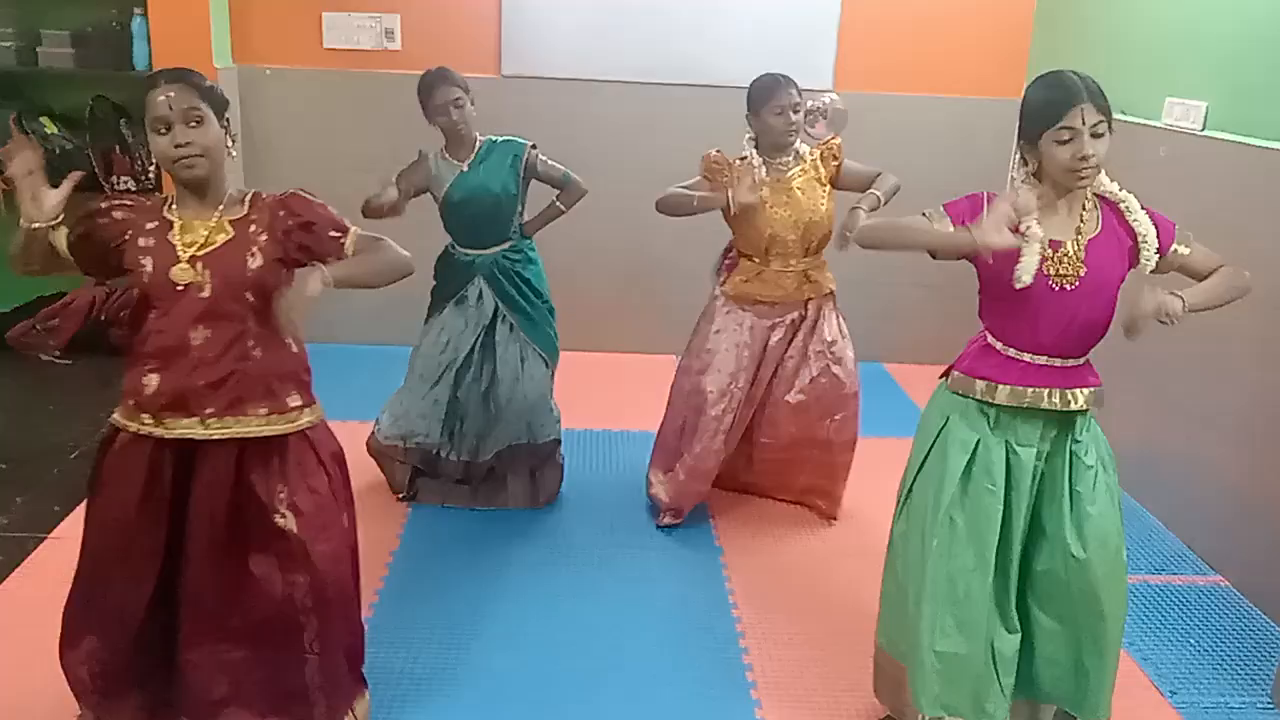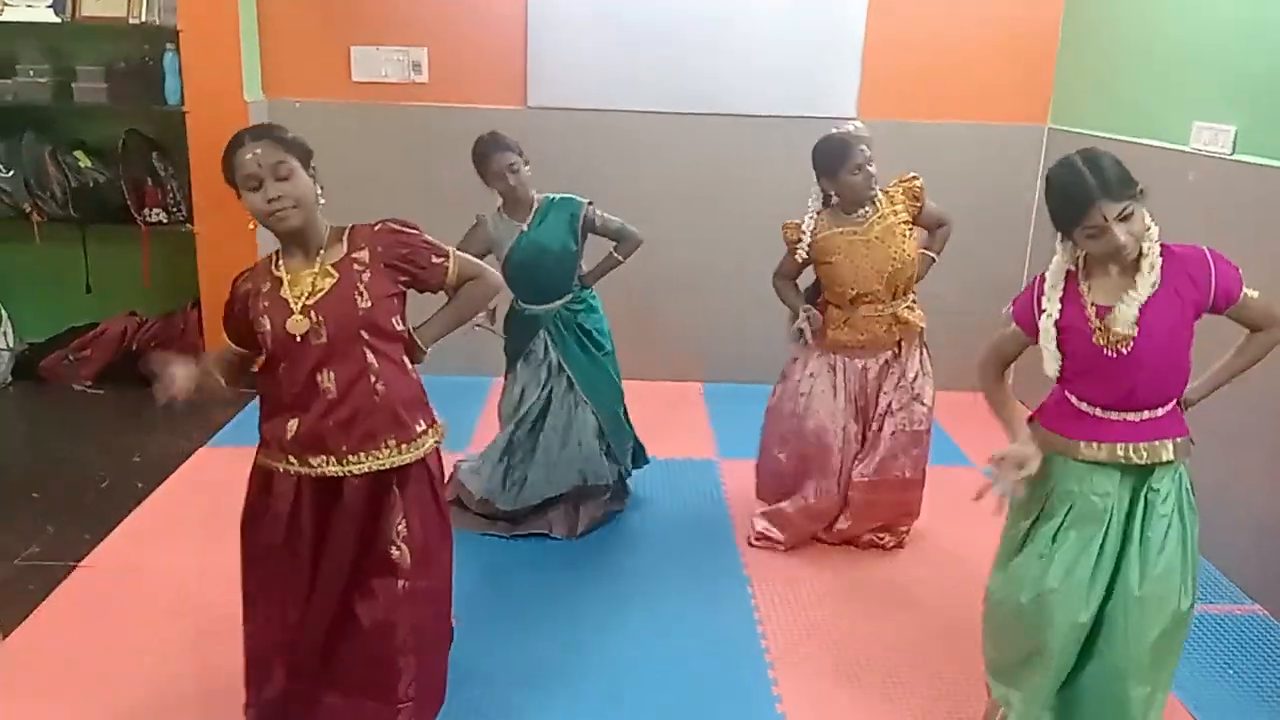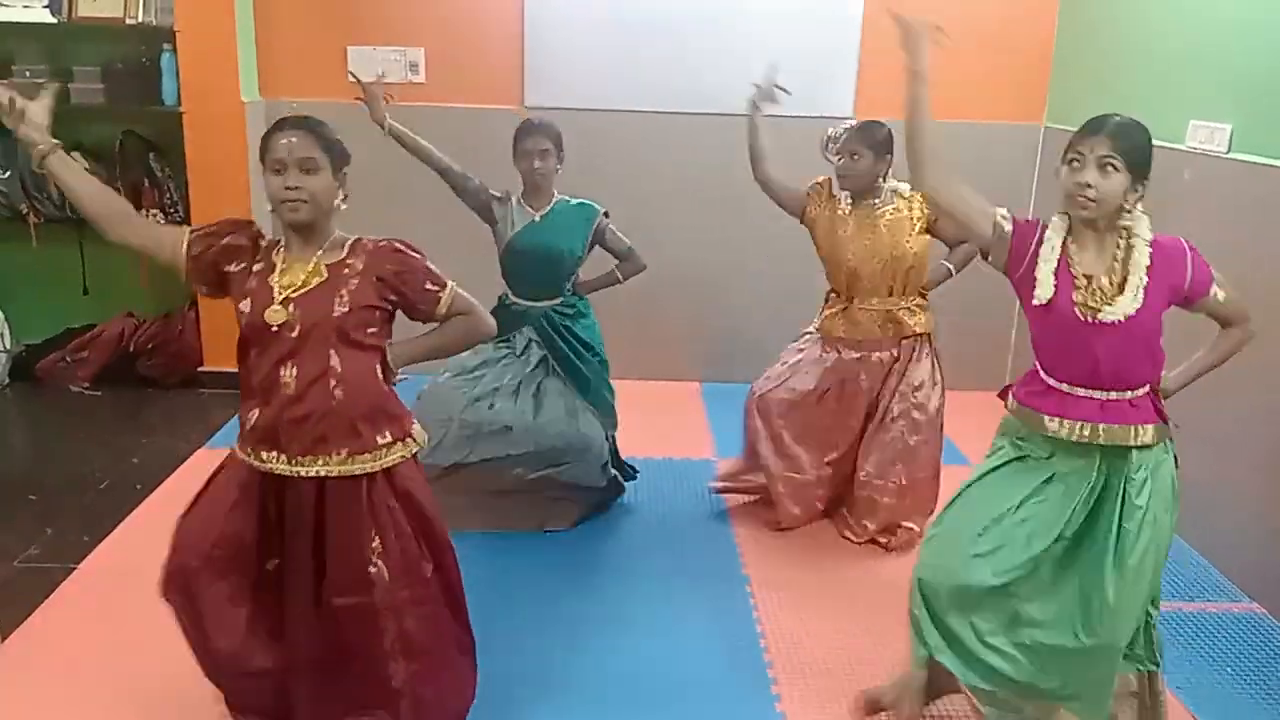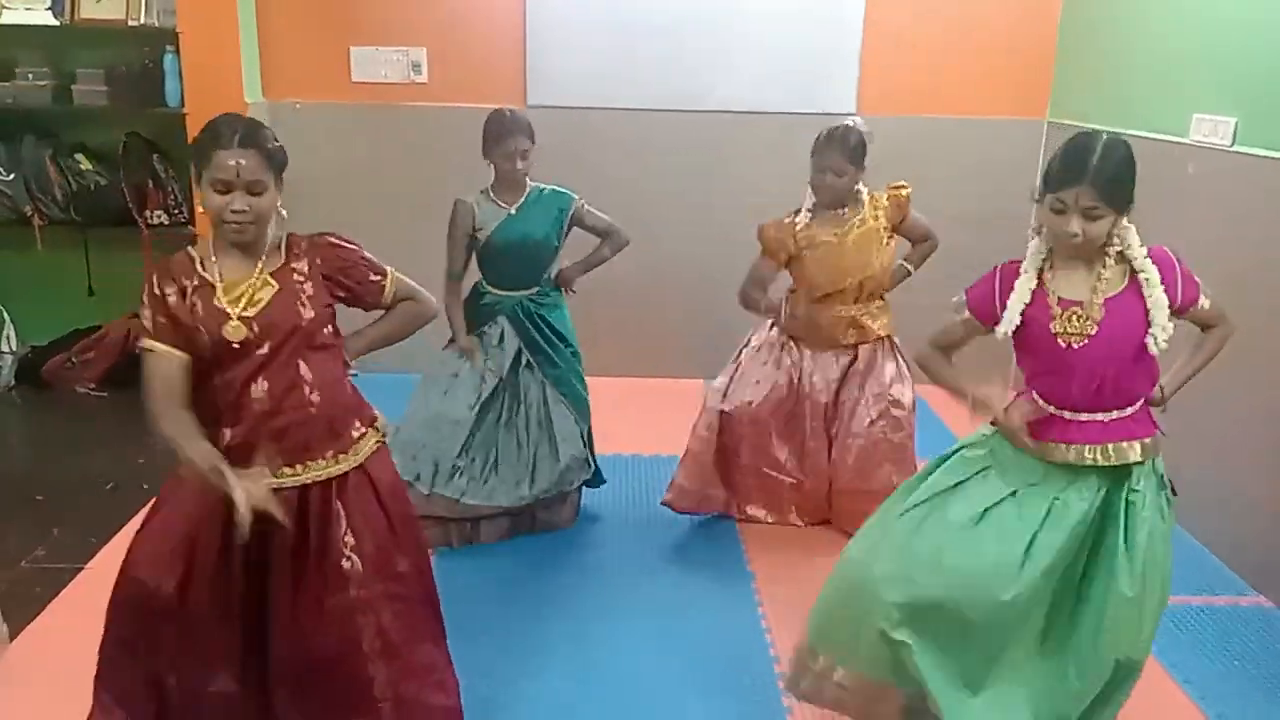
dt=0.5s
person 1, frame 1
left shoulder: (1130, 222)
right shoulder: (991, 216)
left elbow: (1233, 277)
right elbow: (868, 234)
left wrist: (1172, 303)
right wrist: (971, 238)
left hip: (1070, 426)
right hip: (979, 418)
left knee: (1083, 579)
right knee: (955, 578)
person 1, frame 2
left shoulder: (1198, 270)
right shoulder: (1050, 292)
right elbow: (993, 367)
left wrist: (1197, 390)
right wrist: (1020, 440)
left hip: (1154, 478)
right hip: (1064, 469)
left knee: (1137, 632)
right knee: (1047, 613)
person 1, frame 3
left shoulder: (1173, 262)
right shoulder: (1029, 246)
left elbow: (1240, 327)
right elbow: (930, 178)
left wrist: (1174, 384)
right wrist: (917, 66)
left hip: (1132, 463)
right hip: (1038, 445)
left knee: (1108, 611)
right knee: (955, 572)
person 1, frame 4
left shoulder: (1159, 273)
right shoulder: (1011, 283)
left elbow: (1219, 326)
right elbow: (930, 351)
left wrist: (1166, 387)
right wrist: (985, 400)
left hip: (1124, 485)
right hip: (1027, 463)
left knee: (1103, 639)
right knee: (904, 564)
person 2, frame 1
left shoulder: (283, 213)
right shoulder: (129, 224)
left elbow: (394, 259)
left wrist: (320, 277)
left hip: (271, 438)
right hip: (158, 446)
left knee: (301, 587)
right knee: (134, 596)
person 2, frame 2
left shoulder: (383, 245)
right shoulder: (251, 290)
left elbow: (486, 280)
right elbow: (240, 362)
left wrist: (417, 340)
right wrist: (195, 376)
left hip: (393, 471)
right hip: (296, 482)
left knee: (391, 624)
right knee: (292, 626)
person 2, frame 3
left shoulder: (381, 262)
right shoulder: (240, 253)
left elbow: (478, 324)
right elbow: (129, 230)
left wrist: (392, 354)
left hip: (364, 476)
right hip: (268, 476)
left knee: (381, 627)
person 2, frame 4
left shoulder: (322, 257)
right shoulder: (173, 285)
left elbow: (420, 304)
right elbow: (167, 410)
left wrist: (342, 351)
right wrist: (228, 480)
left hip: (339, 478)
right hip: (225, 486)
left knee: (361, 629)
person 3, frame 1
left shoulder: (821, 161)
right shoulder: (732, 172)
left elbow: (886, 182)
right elbow: (664, 202)
left wrist: (868, 206)
right wrist: (716, 198)
left hip: (811, 307)
right hip: (745, 308)
left knee: (826, 396)
right knee: (715, 397)
left ankle: (806, 486)
right ankle: (679, 486)
person 3, frame 2
left shoulder: (902, 202)
right shoulder: (815, 233)
left elbow: (944, 226)
right elbow: (781, 279)
left wrist: (921, 266)
right wrist: (800, 310)
left hip: (898, 350)
right hip: (835, 351)
left knee: (897, 445)
right knee: (816, 439)
left ankle: (868, 522)
right ankle: (791, 518)
person 3, frame 3
left shoulder: (916, 207)
right shoulder: (822, 208)
left elbow: (968, 244)
right elbow: (764, 178)
left wrist: (939, 275)
right wrist: (754, 116)
left hip: (905, 348)
right hip: (837, 343)
left knee: (901, 442)
right knee: (775, 398)
left ankle: (881, 518)
right ankle: (791, 499)
person 3, frame 4
left shoulder: (885, 210)
right shoulder: (790, 231)
left elbow: (928, 240)
right elbow: (750, 293)
left wrist: (897, 276)
right wrist: (783, 312)
left hip: (865, 349)
right hip: (799, 343)
left knee: (880, 436)
right knee: (743, 411)
left ankle: (873, 517)
person 4, frame 1
left shoulder: (514, 153)
right shoulder: (428, 169)
left elbow: (575, 187)
right elbow: (375, 209)
left wrist: (532, 226)
right wrist: (382, 201)
left hip: (516, 278)
right hip: (462, 282)
left knee: (522, 382)
right knee: (443, 378)
left ankle: (524, 474)
right ankle: (451, 466)
person 4, frame 2
left shoulder: (570, 210)
right shoulder: (488, 230)
left elbow: (632, 238)
left wrist: (591, 277)
left hip: (579, 329)
right hip: (530, 333)
left knee: (584, 424)
right knee: (526, 427)
left ankle: (580, 503)
right ankle: (517, 499)
person 4, frame 3
left shoulder: (585, 216)
right shoulder: (497, 209)
left elbow: (633, 263)
right elbow: (447, 169)
left wrist: (585, 285)
right wrist: (387, 124)
left hip: (567, 334)
right hip: (515, 332)
left knee: (577, 429)
right knee: (447, 401)
left ankle: (574, 500)
person 4, frame 4
left shoulder: (558, 203)
right shoulder: (470, 210)
left elbow: (617, 237)
right elbow: (453, 280)
left wrist: (574, 271)
right wrist: (461, 335)
left hip: (543, 326)
right hip: (489, 323)
left knee: (552, 424)
right knee: (449, 414)
left ankle: (546, 509)
right ankle: (454, 511)
